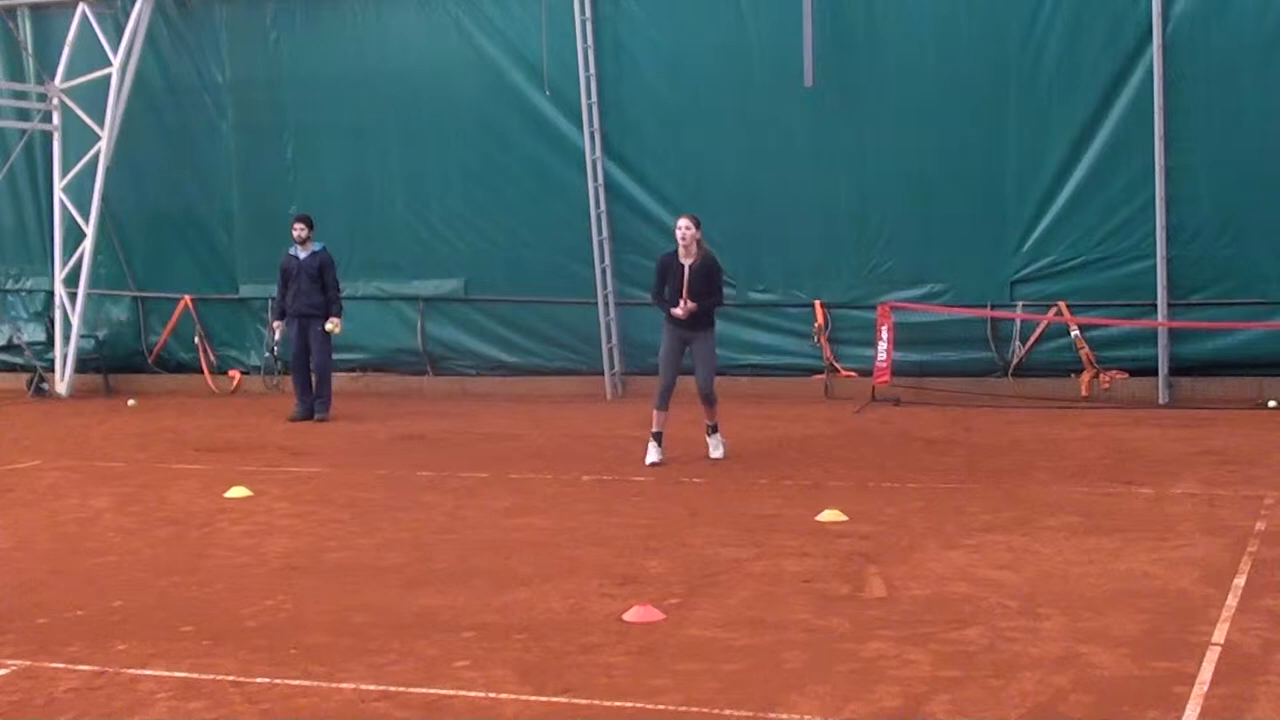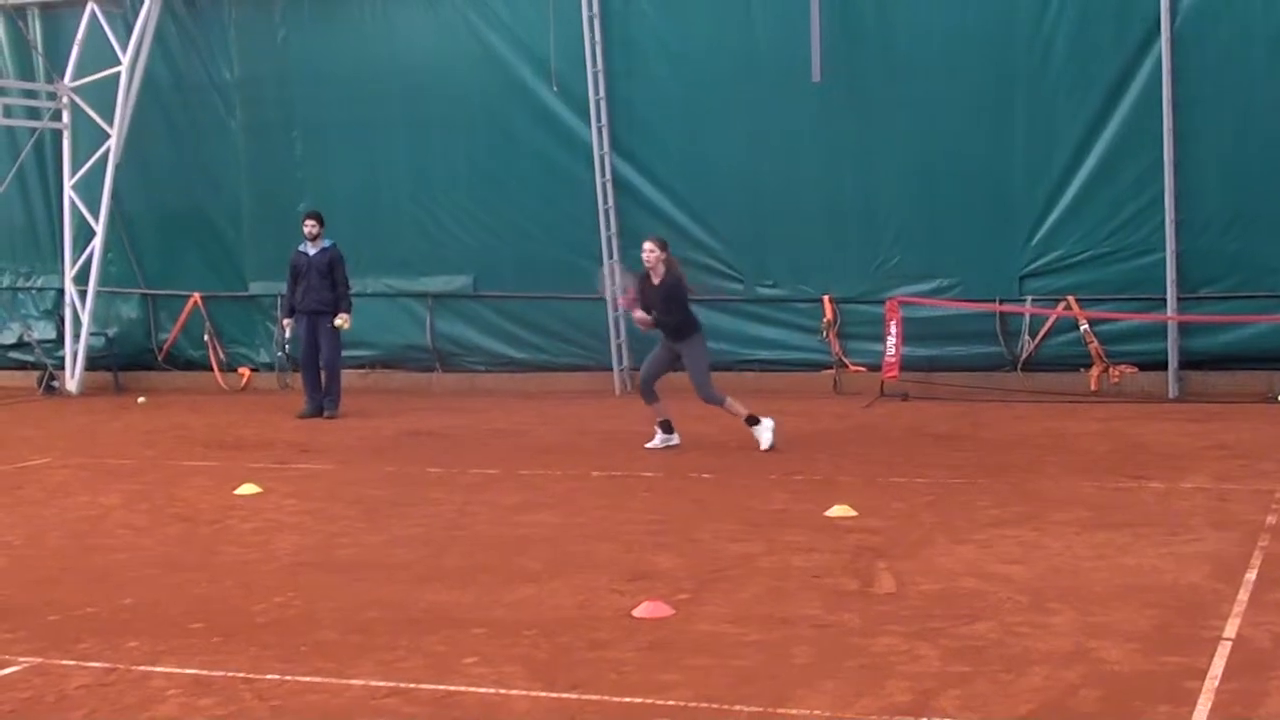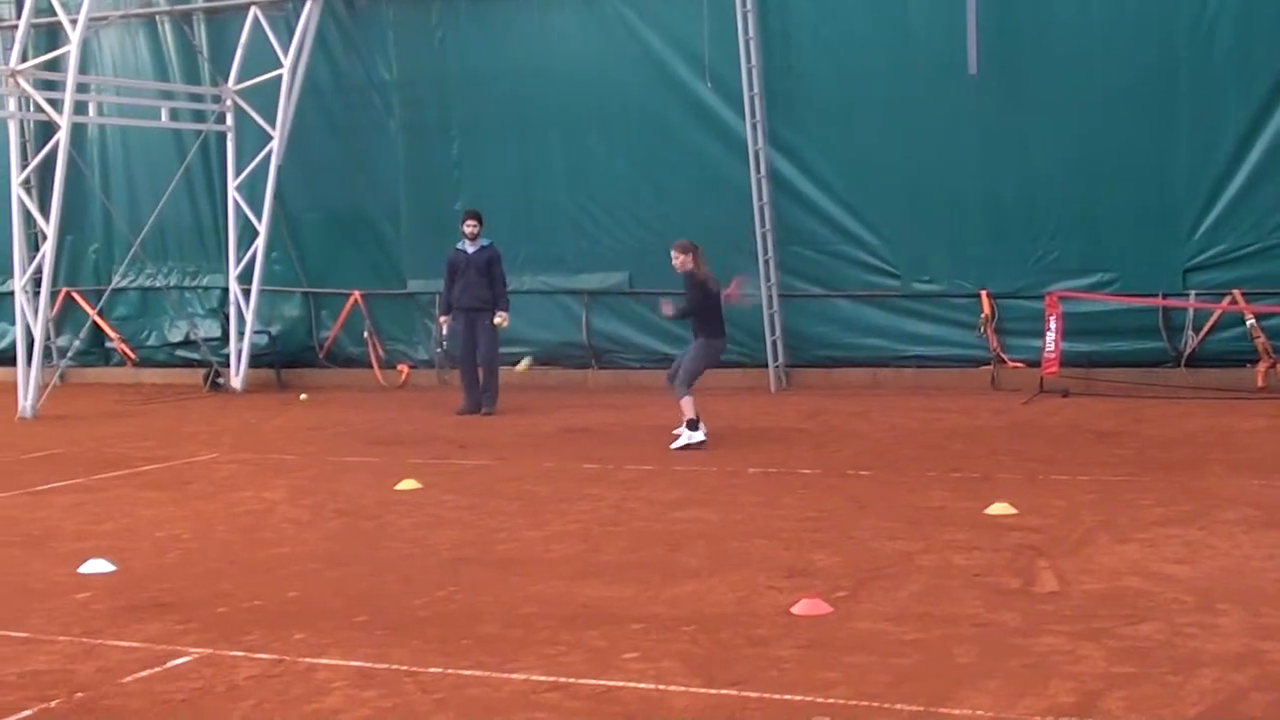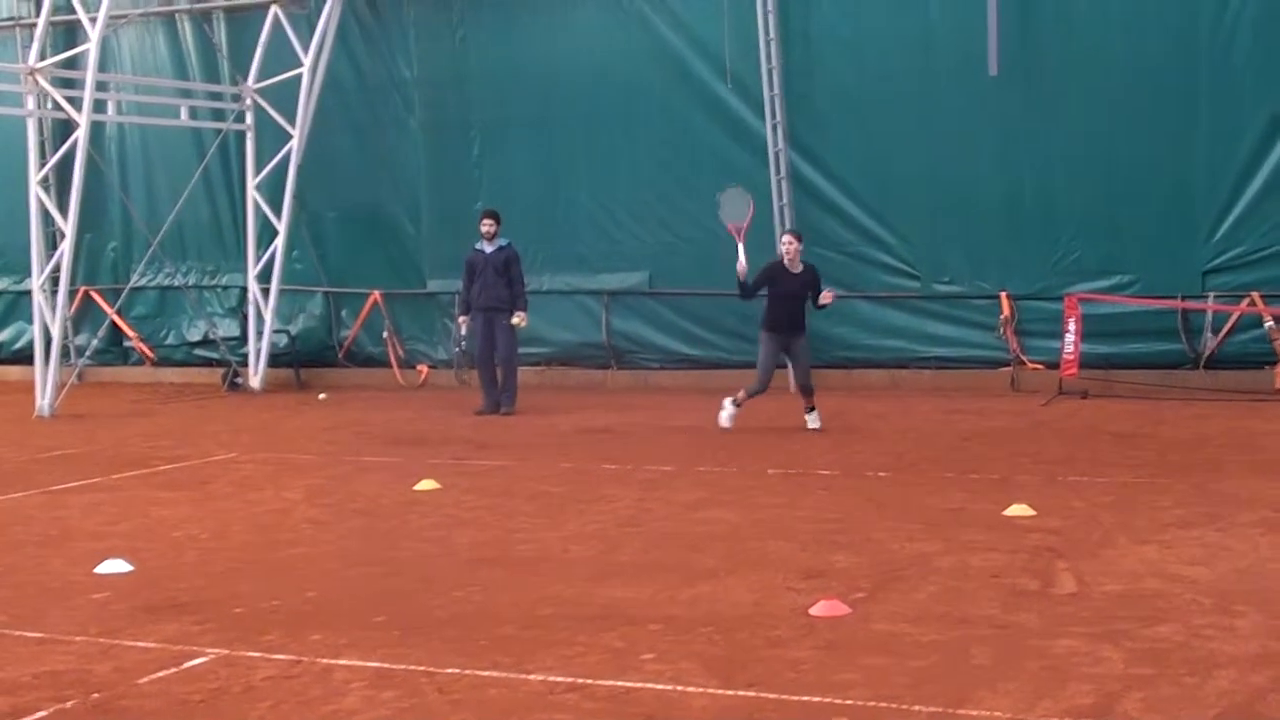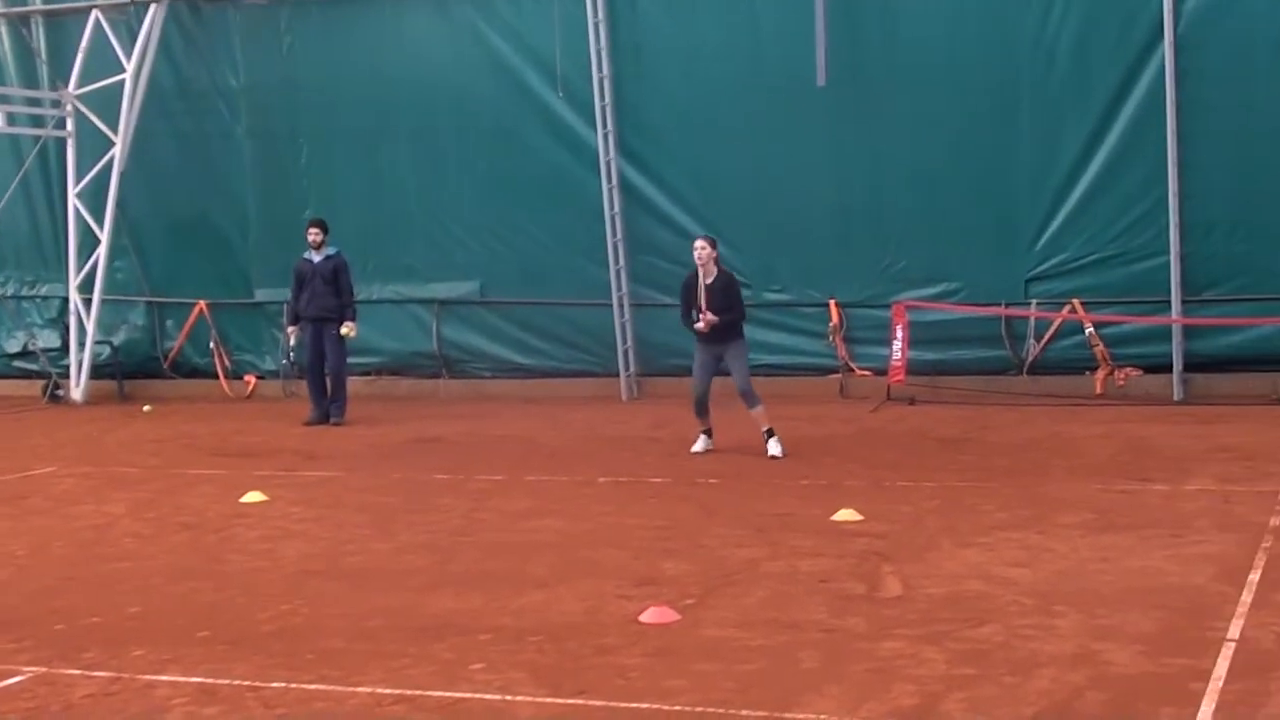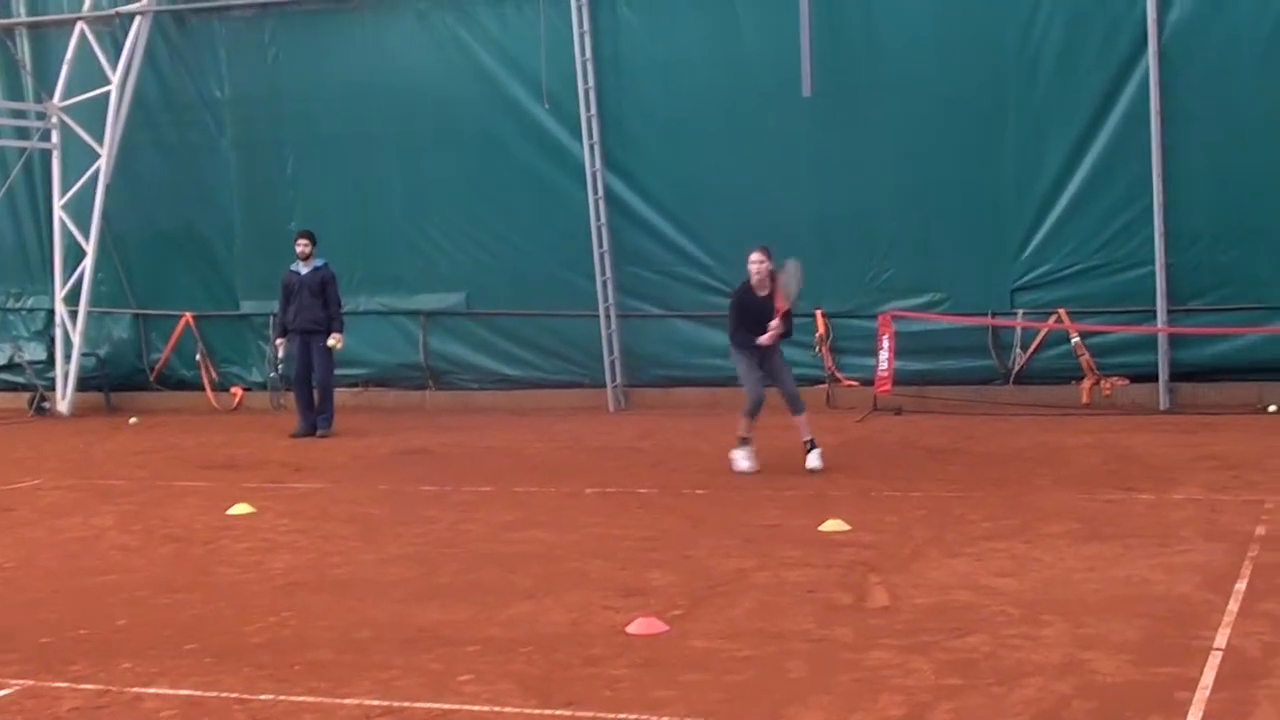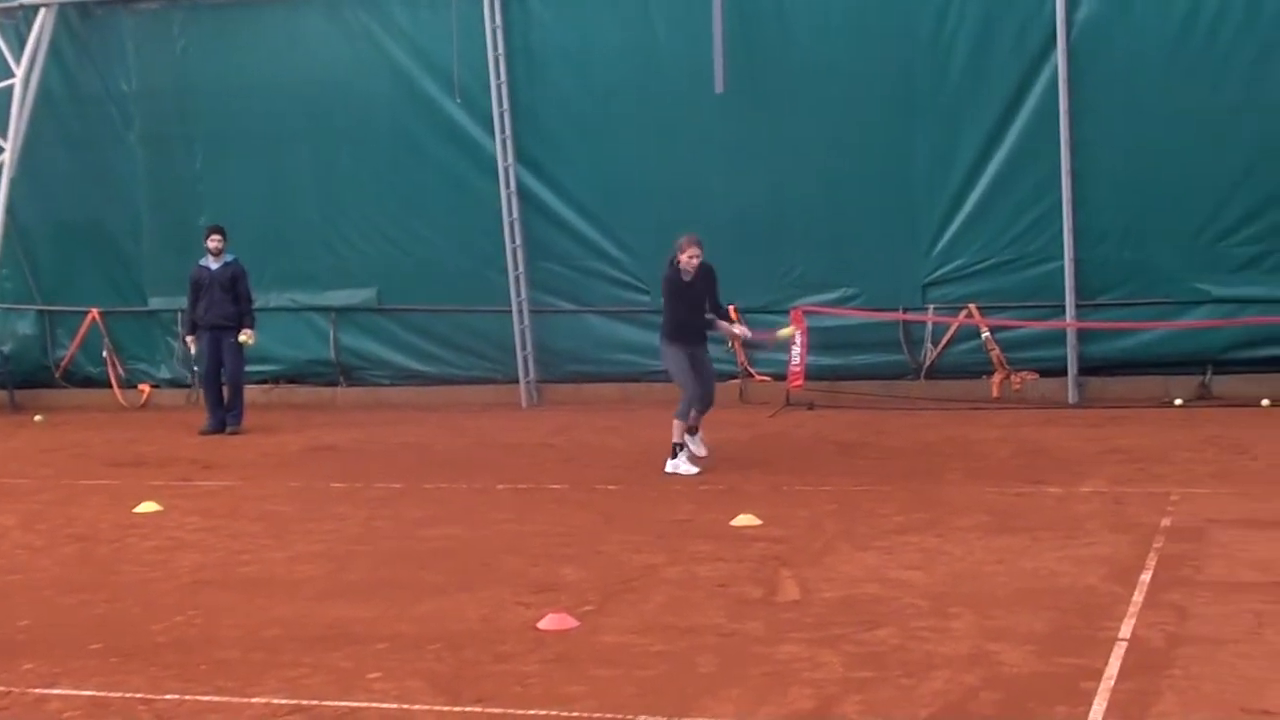
dt=0.7s
person 1, frame 1
left shoulder: (709, 262)
right shoulder: (666, 261)
left elbow: (718, 298)
right elbow: (656, 296)
left wrist: (697, 307)
right wrist: (671, 309)
left hip: (703, 331)
right hip: (674, 329)
left knee: (705, 387)
right knee: (665, 385)
left ankle: (713, 434)
right ankle: (655, 445)
person 1, frame 2
left shoulder: (673, 281)
right shoulder: (643, 280)
left elbow: (678, 319)
right elbow: (646, 311)
left wrist: (651, 321)
right wrist: (642, 319)
left hip: (691, 339)
right hip: (669, 340)
left knee: (706, 394)
right knee: (644, 383)
left ankle: (760, 425)
right ankle: (666, 432)
person 1, frame 3
left shoulder: (692, 277)
right shoulder: (694, 277)
left elbow: (690, 309)
left wrist: (672, 312)
left hip: (711, 341)
right hip: (702, 340)
left knee: (680, 383)
right knee: (673, 377)
left ankle: (694, 431)
right ankle: (693, 423)
person 1, frame 4
left shoulder: (811, 273)
right shoulder: (772, 270)
left elbow: (816, 303)
right elbow: (747, 295)
left wrist: (823, 300)
right wrist: (741, 277)
left hip: (797, 335)
right hip: (771, 334)
left knee: (804, 384)
right knee: (761, 385)
left ankle: (810, 412)
right ankle: (733, 404)
person 1, frame 5
left shoulder: (727, 280)
right shoulder: (689, 283)
left elbow: (739, 314)
right elbow: (685, 317)
left wrist: (717, 321)
right wrist: (696, 326)
left hip: (733, 343)
right hip: (705, 345)
left knee: (744, 388)
right knee: (699, 395)
left ankle: (771, 438)
right ankle: (706, 436)
person 1, frame 6
right shoulder: (741, 293)
left elbow: (789, 329)
right elbow: (734, 332)
left wrist: (778, 330)
right wrist: (758, 340)
left hip: (771, 350)
right hip: (744, 351)
left knee: (792, 394)
right knee: (756, 395)
left ankle: (812, 450)
right ankle: (742, 447)
person 1, frame 7
left shoulder: (708, 274)
right shoulder: (671, 279)
left elbow: (715, 306)
right elbow: (683, 317)
left wrist: (731, 324)
right wrist: (718, 324)
left hip: (698, 343)
right hip: (673, 344)
left knee: (707, 397)
right knee: (690, 395)
left ankle: (690, 433)
right ankle: (675, 458)
person 2, frame 1
left shoulder: (323, 257)
right shoulder: (287, 259)
left elbow: (332, 288)
right elbow: (282, 291)
left wrist: (335, 314)
right wrist: (278, 317)
left hip: (318, 318)
right hip: (295, 319)
left knee: (321, 362)
right knee: (298, 363)
left ankle: (322, 407)
right ankle: (304, 407)
person 2, frame 2
left shoulder: (332, 253)
right shoulder: (297, 256)
left elbow: (342, 285)
right elbow: (291, 287)
left wrist: (345, 310)
right wrist: (287, 314)
left hip: (327, 315)
right hip: (304, 316)
left knee: (330, 359)
right knee: (307, 360)
left ankle: (331, 404)
right ankle: (313, 404)
person 2, frame 3
left shoulder: (490, 252)
right shoulder: (455, 255)
left elbow: (499, 283)
right elbow: (448, 285)
left wrist: (502, 308)
right wrist: (444, 312)
left hip: (485, 312)
right hip: (461, 313)
left knee: (488, 356)
right knee: (464, 357)
left ankle: (488, 401)
right ankle: (472, 400)
person 2, frame 4
left shoulder: (508, 252)
right shoulder: (473, 255)
left elbow: (517, 283)
right elbow: (466, 286)
left wrist: (521, 308)
right wrist: (463, 312)
left hip: (503, 312)
right hip: (479, 313)
left knee: (506, 356)
right knee: (482, 357)
left ankle: (507, 401)
right ankle: (490, 400)
person 2, frame 5
left shoulder: (337, 260)
right shoulder: (301, 264)
left elbow: (346, 292)
right elbow: (295, 295)
left wrist: (350, 318)
right wrist: (292, 322)
left hip: (333, 322)
right hip: (309, 323)
left knee: (336, 366)
right knee: (312, 367)
left ankle: (337, 411)
right ankle: (320, 410)
person 2, frame 6
left shoulder: (324, 272)
right shoulder: (289, 275)
left elbow: (334, 304)
right elbow: (283, 307)
left wrist: (337, 329)
right wrist: (280, 334)
left hip: (320, 333)
right hip: (297, 334)
left knee: (323, 378)
right knee: (299, 379)
left ankle: (324, 423)
right ankle: (307, 423)
person 2, frame 7
left shoulder: (235, 268)
right shoulder: (198, 271)
left elbow: (245, 299)
right elbow: (192, 303)
left wrist: (248, 325)
right wrist: (190, 331)
left hip: (231, 330)
right hip: (206, 331)
left knee: (233, 375)
right knee: (209, 376)
left ankle: (233, 420)
right ankle: (216, 420)
